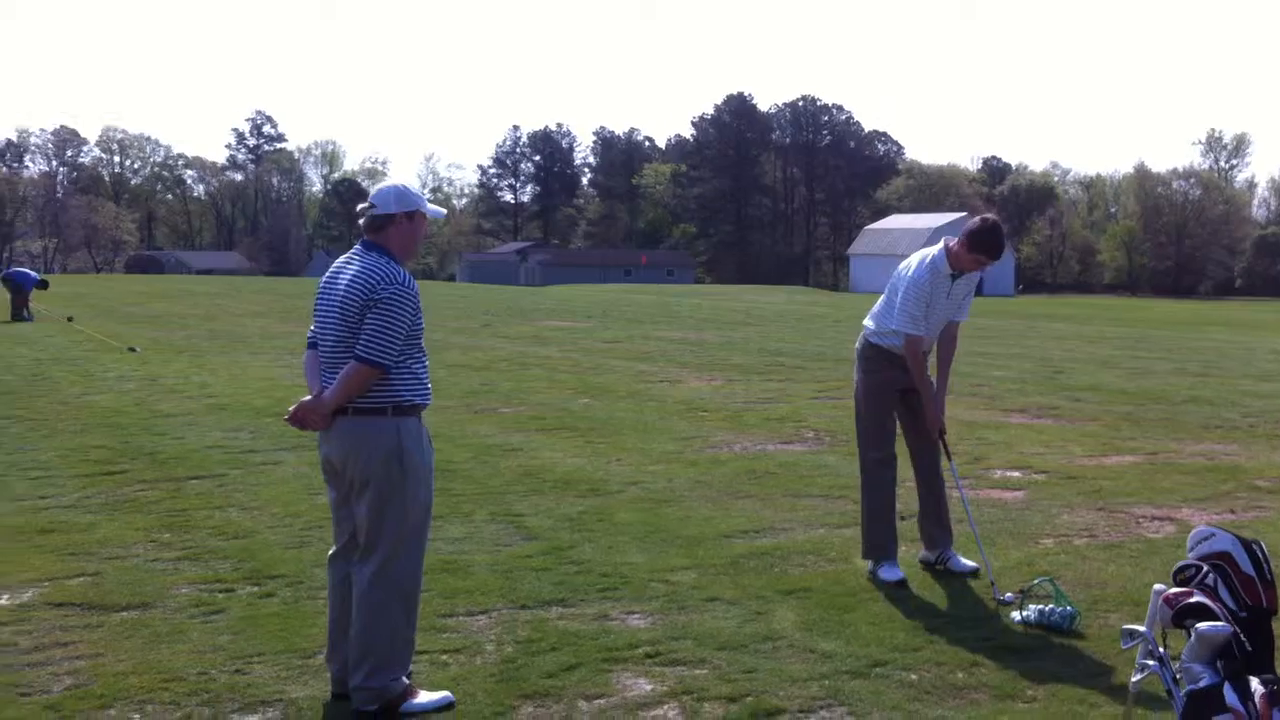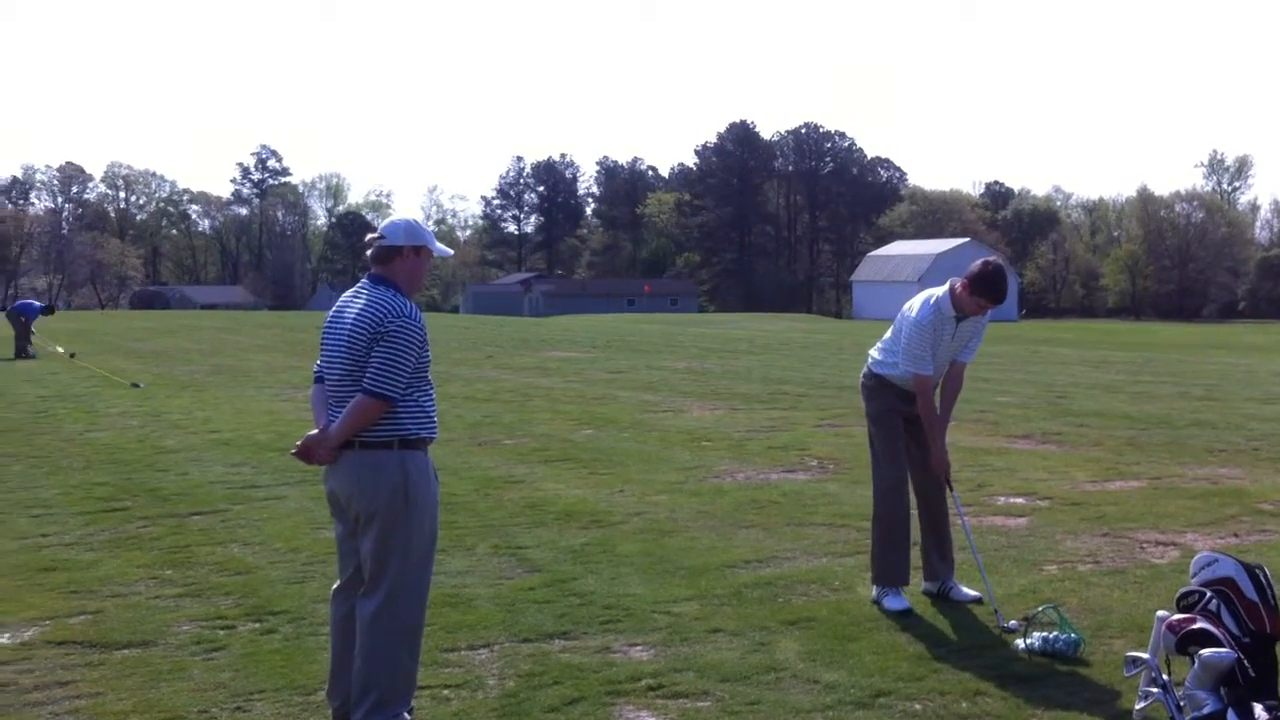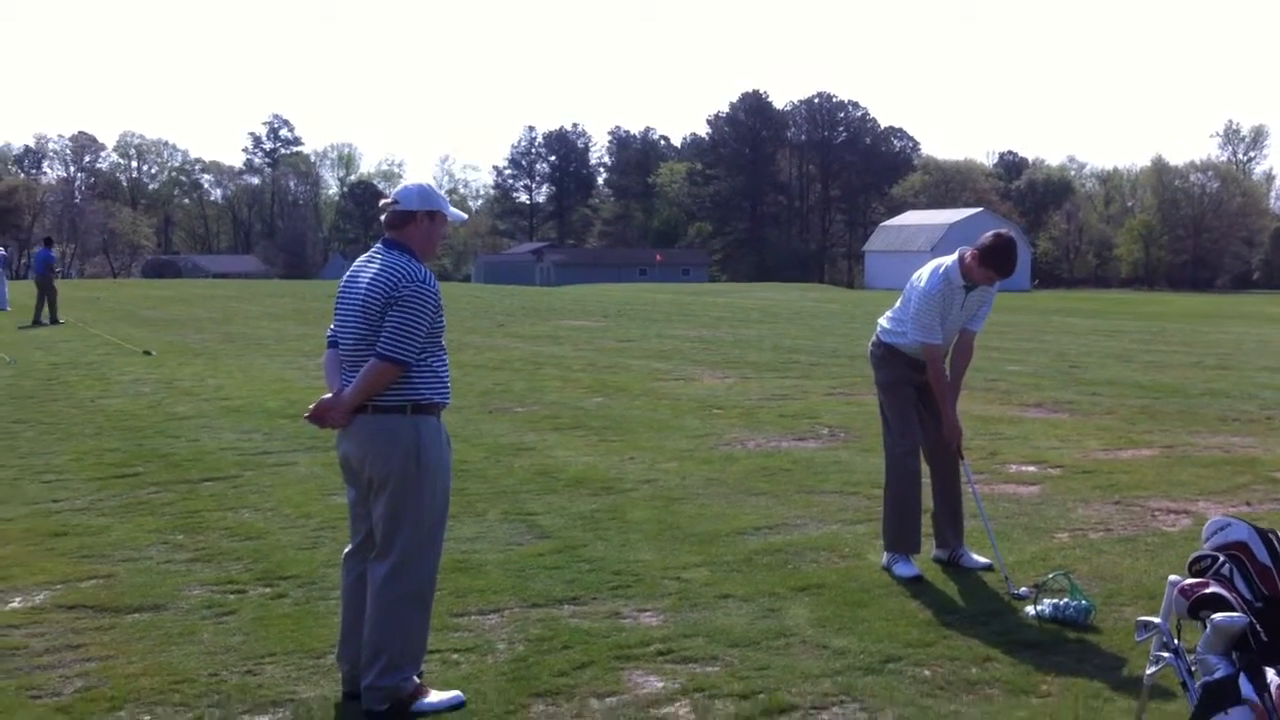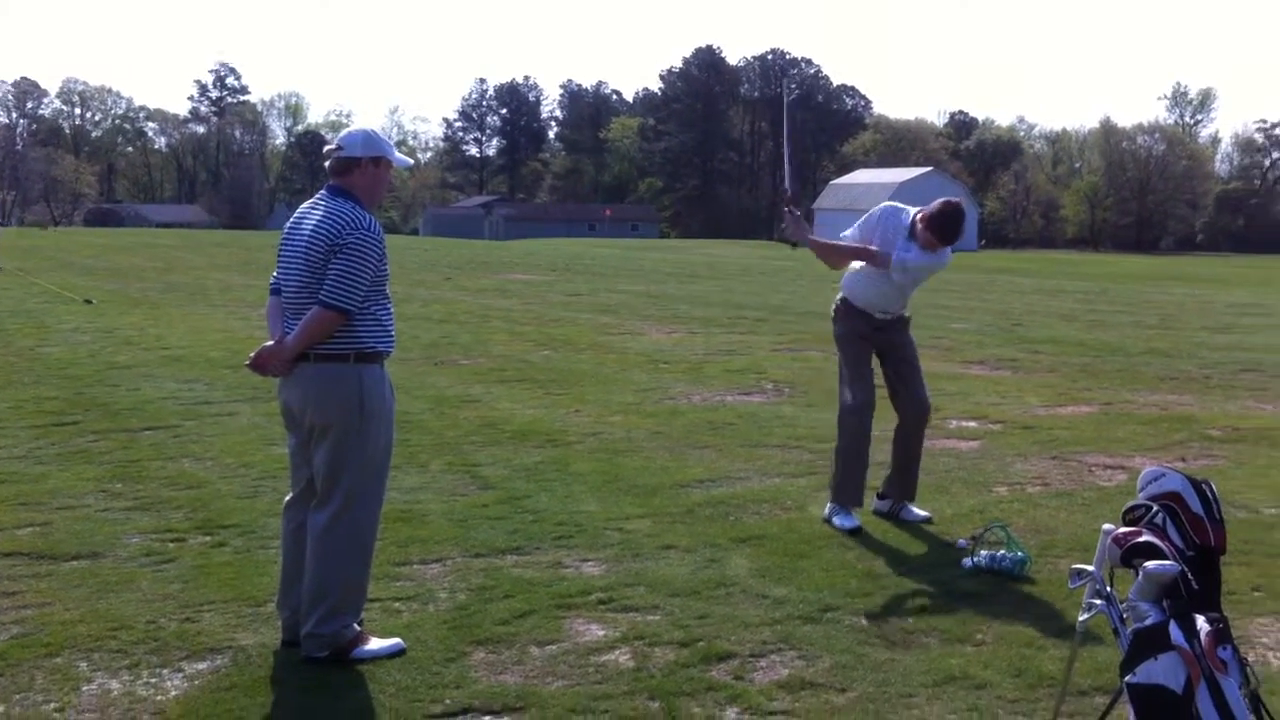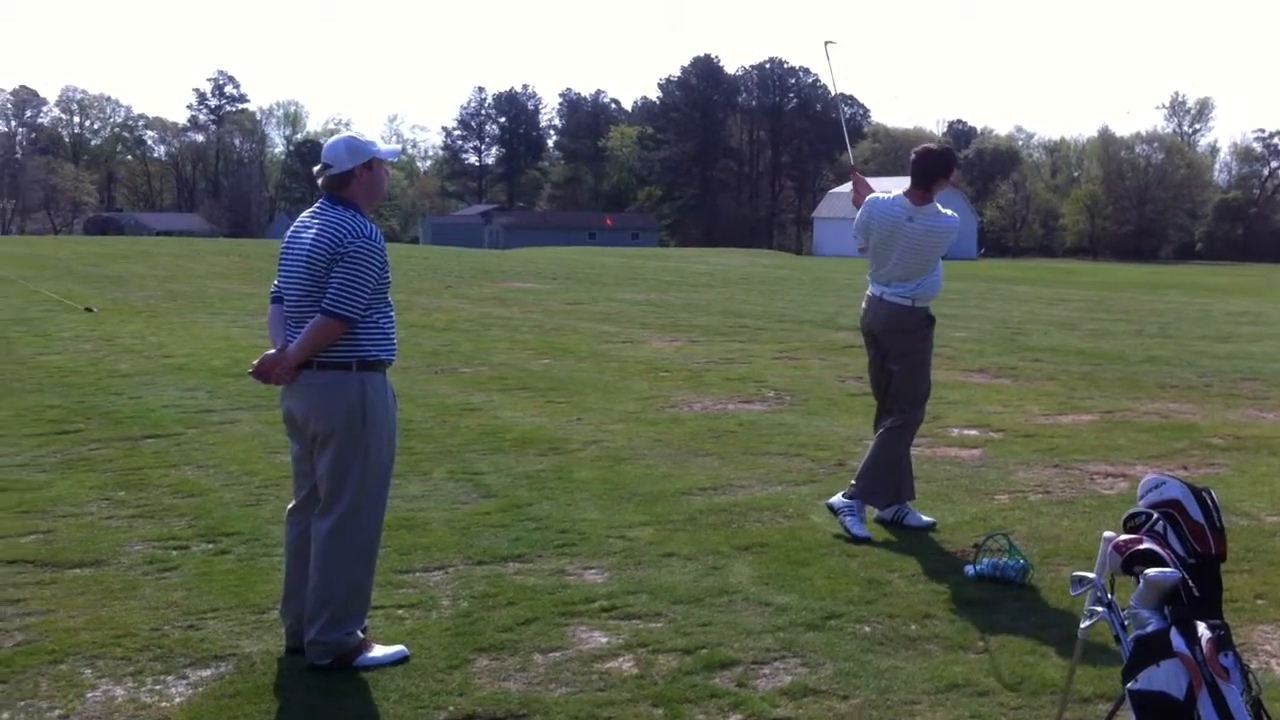
dt=1s
person 1, frame 1
left shoulder: (337, 271)
right shoulder: (395, 281)
left elbow: (315, 347)
right elbow: (369, 364)
left wrist: (318, 402)
right wrist: (322, 408)
left hip: (342, 433)
right hip: (387, 434)
left knee: (350, 554)
right knee: (389, 561)
left ankle: (348, 673)
right ankle: (379, 687)
person 1, frame 2
left shoulder: (343, 306)
right shoulder: (401, 314)
left elbow: (323, 381)
right elbow: (377, 397)
left wrist: (324, 434)
right wrist: (330, 442)
left hip: (347, 467)
right hip: (393, 467)
left knee: (353, 589)
right knee: (393, 596)
person 1, frame 3
left shoulder: (358, 270)
right shoulder: (416, 280)
left elbow: (336, 345)
right elbow: (390, 362)
left wrist: (338, 400)
right wrist: (343, 406)
left hip: (360, 432)
right hip: (406, 432)
left knee: (365, 553)
right knee: (404, 562)
left ankle: (358, 672)
person 1, frame 4
left shoulder: (302, 216)
right shoulder: (361, 227)
left elbow: (278, 293)
right elbow: (333, 310)
left wrist: (281, 349)
right wrist: (283, 352)
left hip: (301, 379)
right hip: (349, 380)
left knee: (307, 501)
right knee: (346, 508)
left ankle: (298, 620)
right ankle: (330, 633)
person 1, frame 5
left shoulder: (303, 226)
right shoulder: (361, 235)
left elbow: (280, 301)
right elbow: (335, 318)
left wrist: (282, 356)
right wrist: (287, 362)
left hip: (305, 387)
right hip: (350, 388)
left knee: (310, 508)
right knee: (349, 515)
left ankle: (302, 626)
right ankle: (334, 640)
person 2, frame 1
left shoulder: (969, 275)
right shoulder: (918, 273)
left elbow: (948, 335)
right elbow: (912, 347)
left wrist: (940, 396)
right wrist: (929, 406)
left hip: (912, 359)
right hip: (880, 357)
left knee: (928, 453)
right knee: (879, 457)
left ankle: (938, 547)
right ankle: (881, 557)
person 2, frame 2
left shoulder: (978, 316)
right shoulder: (923, 315)
left elbow: (954, 376)
right elbow: (924, 390)
left wrist: (940, 438)
right wrist: (936, 447)
left hip: (919, 392)
right hip: (885, 388)
left knee: (933, 485)
right knee: (892, 484)
left ankle: (939, 577)
right ankle: (886, 584)
person 2, frame 3
left shoulder: (987, 286)
right shoulder: (932, 284)
left elbow: (964, 345)
right elbow: (934, 359)
left wrist: (951, 406)
right wrist: (948, 416)
left hip: (929, 360)
right hip: (894, 357)
left knee: (945, 451)
right knee: (905, 451)
left ankle: (949, 545)
right ankle: (897, 551)
person 2, frame 4
left shoulder: (938, 257)
right shoulder: (888, 214)
left elbow: (867, 255)
right elbow: (836, 260)
left wrist: (807, 238)
right wrist: (808, 236)
left hip: (893, 323)
right hip: (853, 316)
left knee: (917, 409)
right knee: (857, 406)
left ankle: (893, 497)
right ankle: (841, 503)
person 2, frame 5
left shoulder: (875, 207)
right shoulder: (948, 225)
left hip: (875, 309)
right hip: (910, 319)
left knee: (891, 410)
right knee: (906, 414)
left ankle: (892, 502)
right ankle: (853, 497)
